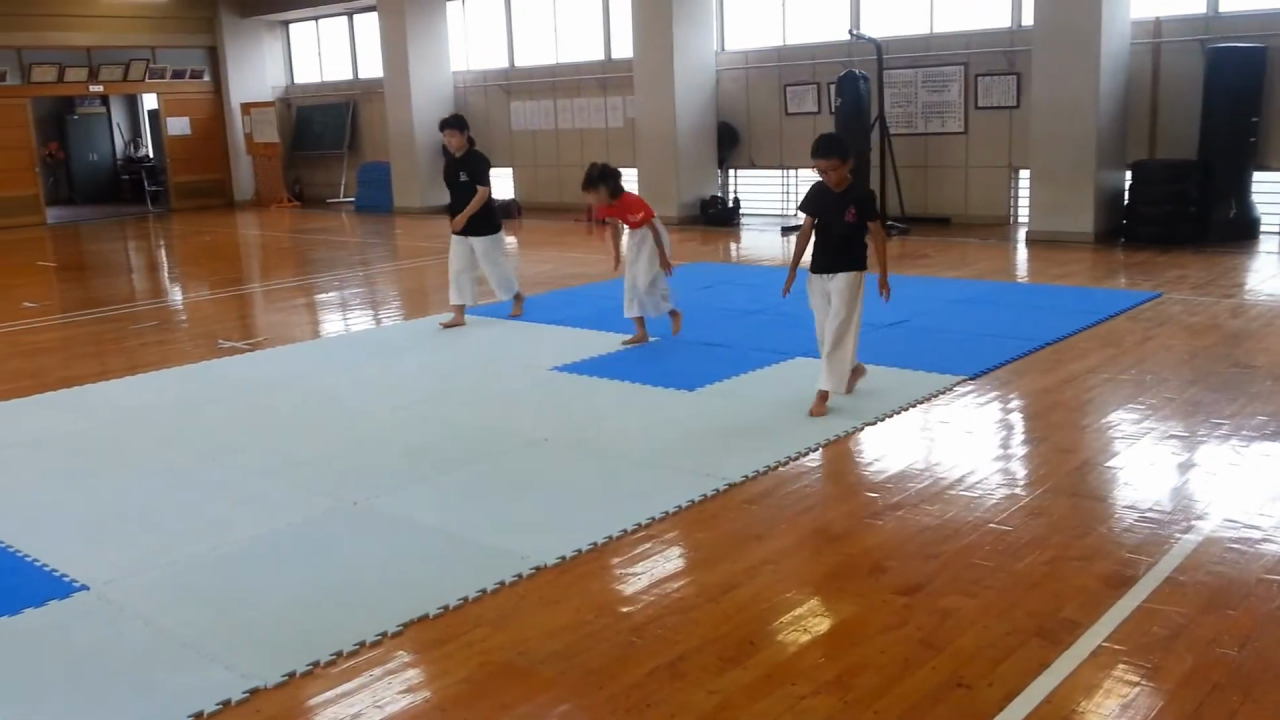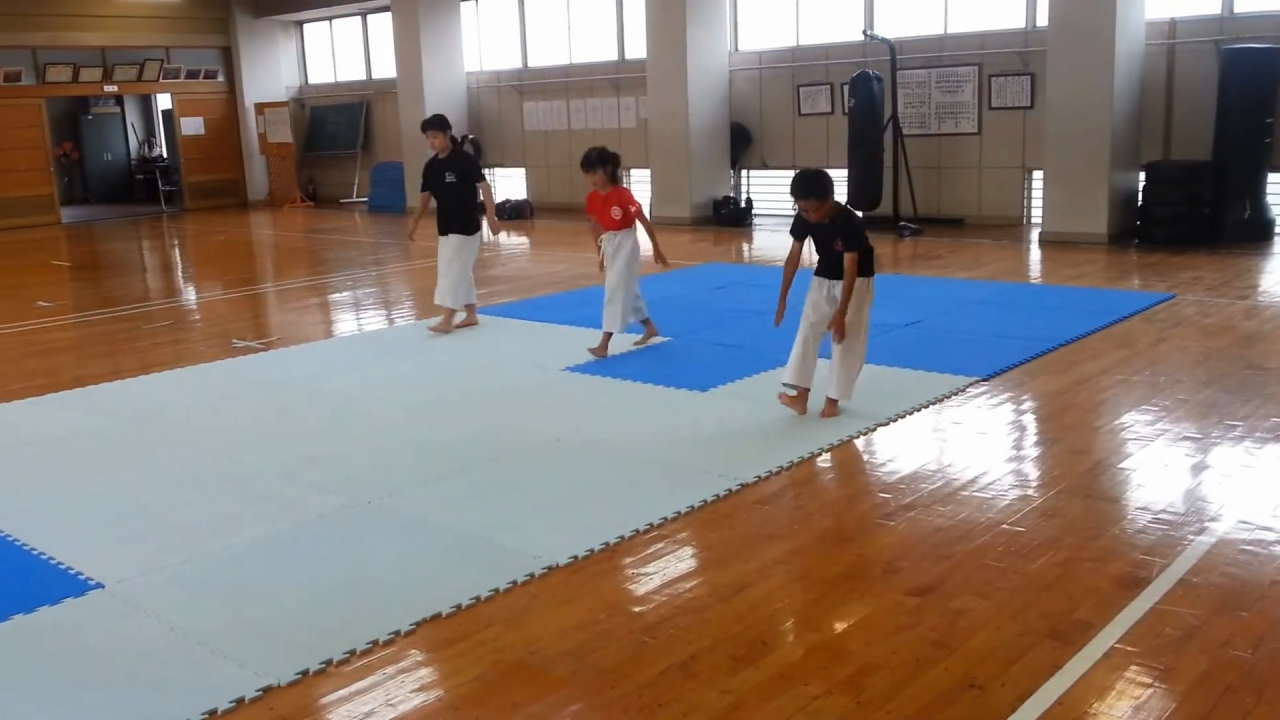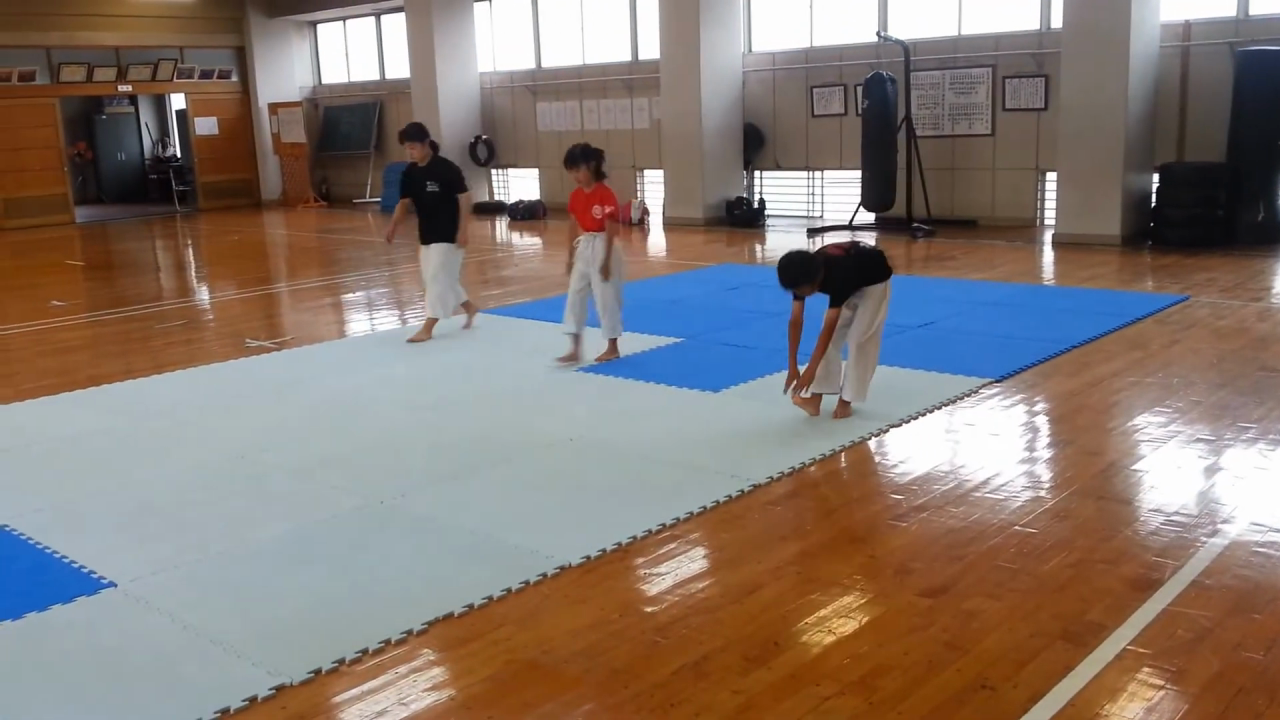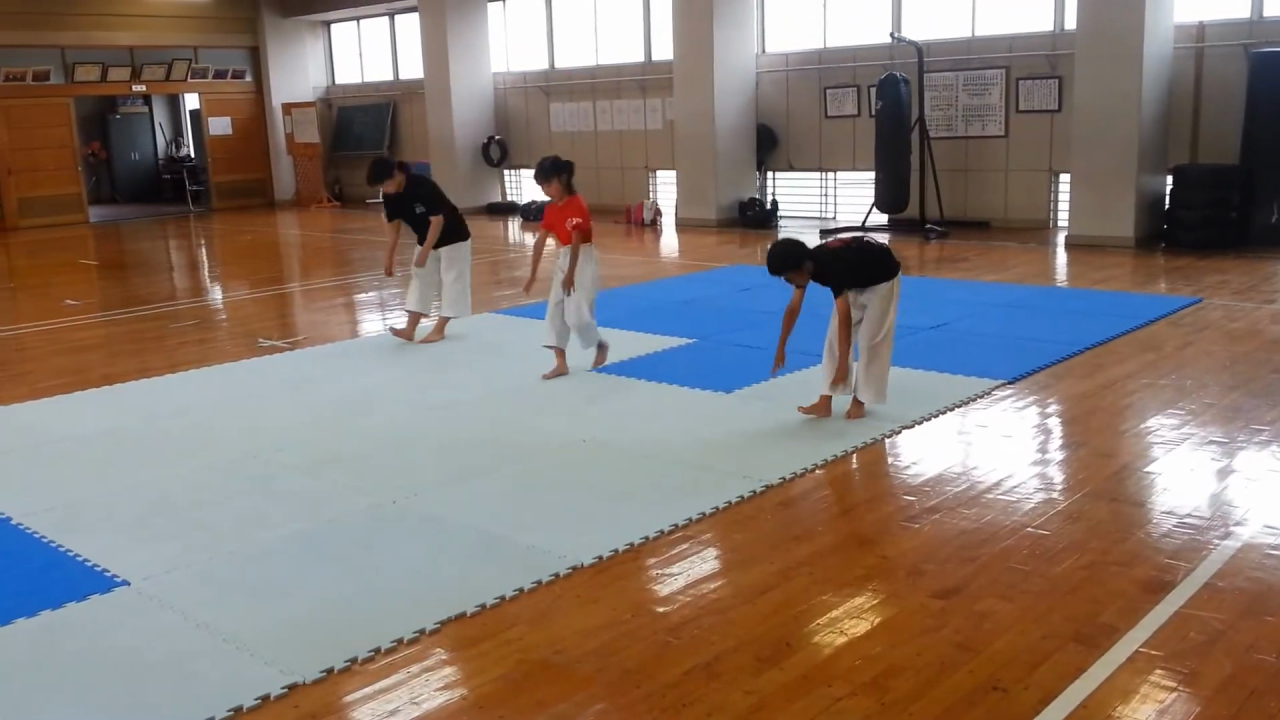
dt=0.3s
person 1, frame 1
left shoulder: (862, 195)
right shoulder: (816, 192)
left elbow: (877, 235)
right elbow: (805, 231)
left wrist: (883, 276)
right wrist: (792, 269)
left hip: (848, 273)
right hip: (818, 272)
left knee: (838, 332)
right knee: (824, 330)
left ankle: (824, 393)
right ankle: (853, 370)
person 1, frame 2
left shoulder: (848, 222)
right shoulder: (803, 218)
left elbow: (850, 271)
right elbow: (793, 258)
left wrist: (841, 314)
right wrist: (782, 299)
left hip: (856, 278)
right hip: (824, 277)
left knee: (846, 339)
right knee: (808, 330)
left ankle: (833, 398)
right ankle: (799, 394)
person 1, frame 3
left shoulder: (838, 274)
right shoulder: (803, 275)
left elbow: (828, 327)
right elbow: (795, 321)
left wrist: (811, 369)
right wrist: (792, 367)
left hip: (874, 281)
right hip: (851, 281)
left knee: (861, 338)
right knee: (832, 340)
left ankle: (846, 400)
right ankle: (815, 399)
person 1, frame 4
left shoulder: (833, 265)
right shoulder: (807, 264)
left elbow: (844, 316)
right elbow: (793, 308)
left wrist: (844, 363)
right wrist: (780, 348)
left hip: (881, 280)
right hip: (855, 282)
left knee: (872, 339)
right knee: (834, 338)
left ankle: (860, 400)
right ankle: (825, 402)
person 2, frame 1
left shoulder: (478, 160)
right shoulder: (449, 163)
left elbow: (483, 193)
left wrist: (464, 216)
left hip: (483, 226)
right hip: (460, 229)
left knee: (495, 266)
right knee: (458, 269)
left ankle: (517, 298)
right ankle: (459, 315)
person 2, frame 2
left shoulder: (464, 160)
right shoulder: (431, 166)
left elbow: (484, 187)
right elbow: (425, 197)
left wrist: (491, 216)
right wrist: (415, 221)
left hip: (465, 227)
right hip: (445, 228)
left knee: (452, 271)
right knee: (453, 271)
left ankle: (447, 320)
right ankle: (471, 314)
person 2, frame 3
left shoulder: (446, 168)
right shoulder: (410, 172)
left elbow: (464, 199)
right elbow: (404, 203)
left wrist: (462, 231)
right wrist: (393, 227)
left hip: (448, 236)
right hip: (426, 237)
left knee: (439, 279)
right knee: (433, 279)
left ankle: (427, 329)
right ankle: (469, 307)
person 2, frame 4
left shoulder: (424, 187)
right shoulder: (390, 195)
left elbow: (437, 221)
right elbow: (394, 226)
left wrist: (424, 253)
right wrist: (390, 257)
left hip: (453, 238)
right hip: (426, 244)
left knee: (452, 281)
right knee: (420, 281)
left ankle: (439, 329)
right ankle: (410, 329)
person 3, frame 1
left shoulder: (631, 202)
right shoulder: (605, 206)
left elbow: (652, 228)
right elbow: (614, 228)
left wrist: (662, 256)
right wrist: (617, 256)
left hip: (650, 236)
right hip: (634, 235)
left knee: (646, 283)
right knee: (631, 284)
left ankle: (674, 314)
right ankle: (641, 331)
person 3, frame 2
left shoulder: (622, 195)
right shoulder: (592, 198)
left elbow: (644, 221)
left wrist: (656, 250)
right wrist: (600, 253)
left hip: (625, 244)
right hip: (609, 245)
left knee: (615, 293)
right knee: (626, 292)
left ankle: (604, 344)
right ankle: (650, 328)
person 3, frame 3
left shoulder: (606, 194)
right shoulder: (576, 195)
left elbow: (611, 230)
left wrist: (606, 261)
right wrist: (571, 256)
left hip: (603, 249)
right hip: (584, 247)
left knee: (606, 300)
right knee: (575, 297)
left ankle: (613, 348)
right ankle: (574, 349)
person 3, frame 4
left shoulder: (577, 205)
right shoulder: (550, 208)
left elbow: (577, 241)
right elbow: (540, 241)
left wrist: (570, 274)
right wrist: (532, 275)
left hip: (583, 259)
right hip: (562, 259)
left knee: (576, 313)
right knee: (555, 311)
left ankle: (600, 344)
right ankle: (561, 363)
